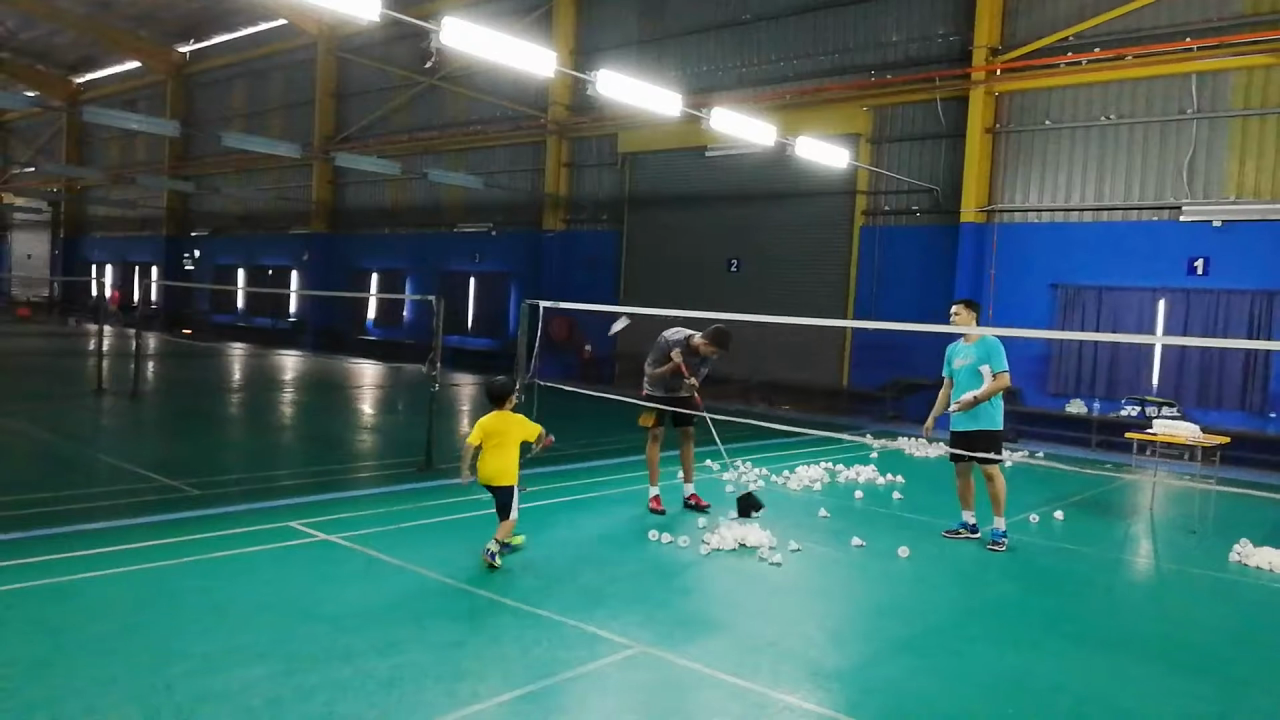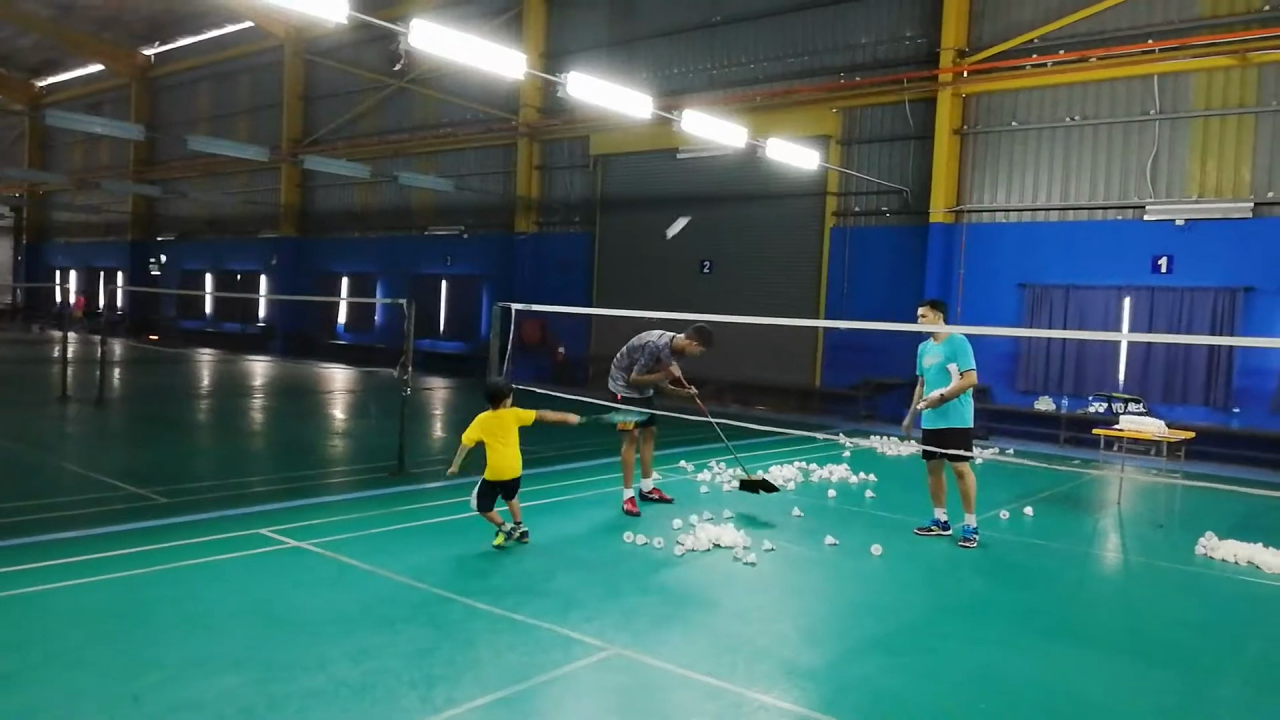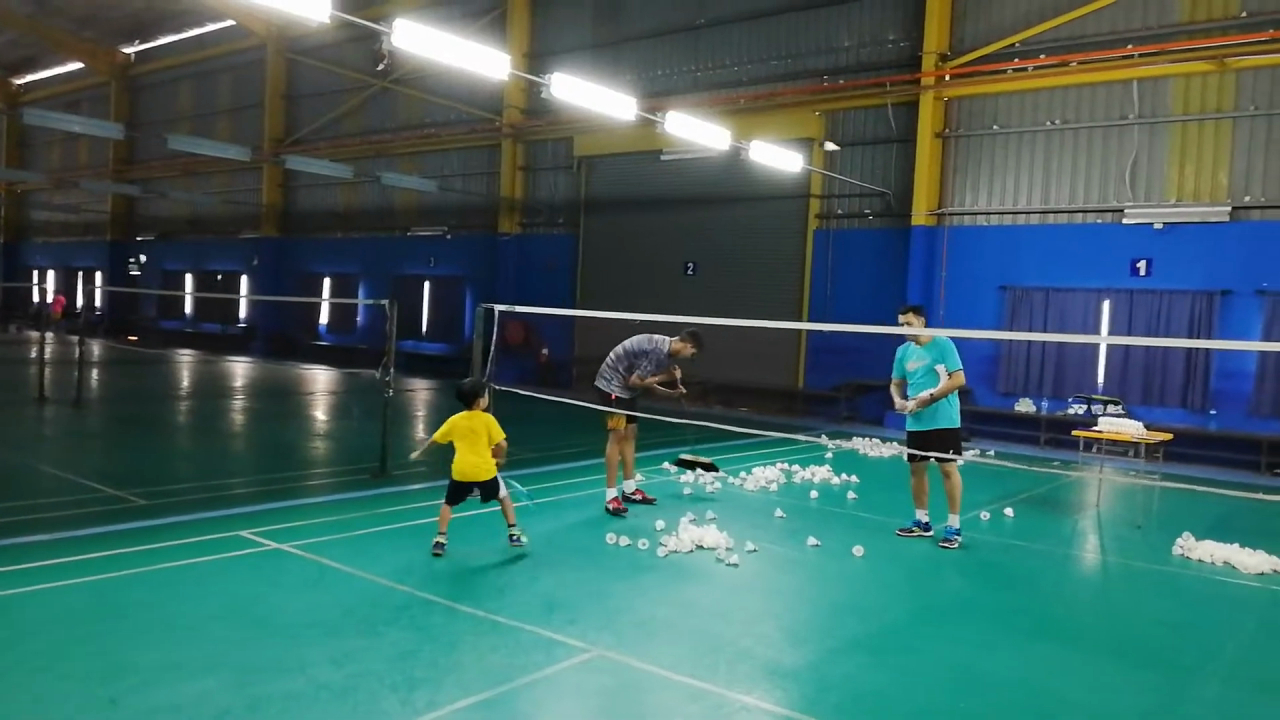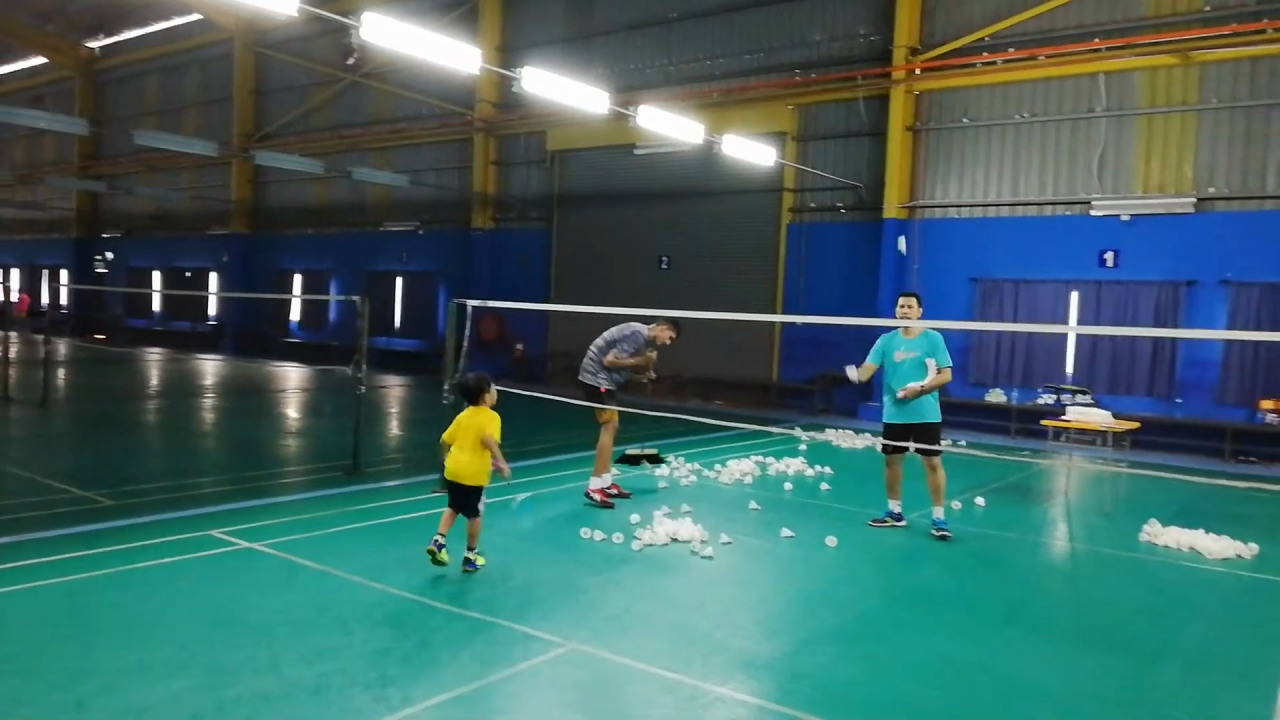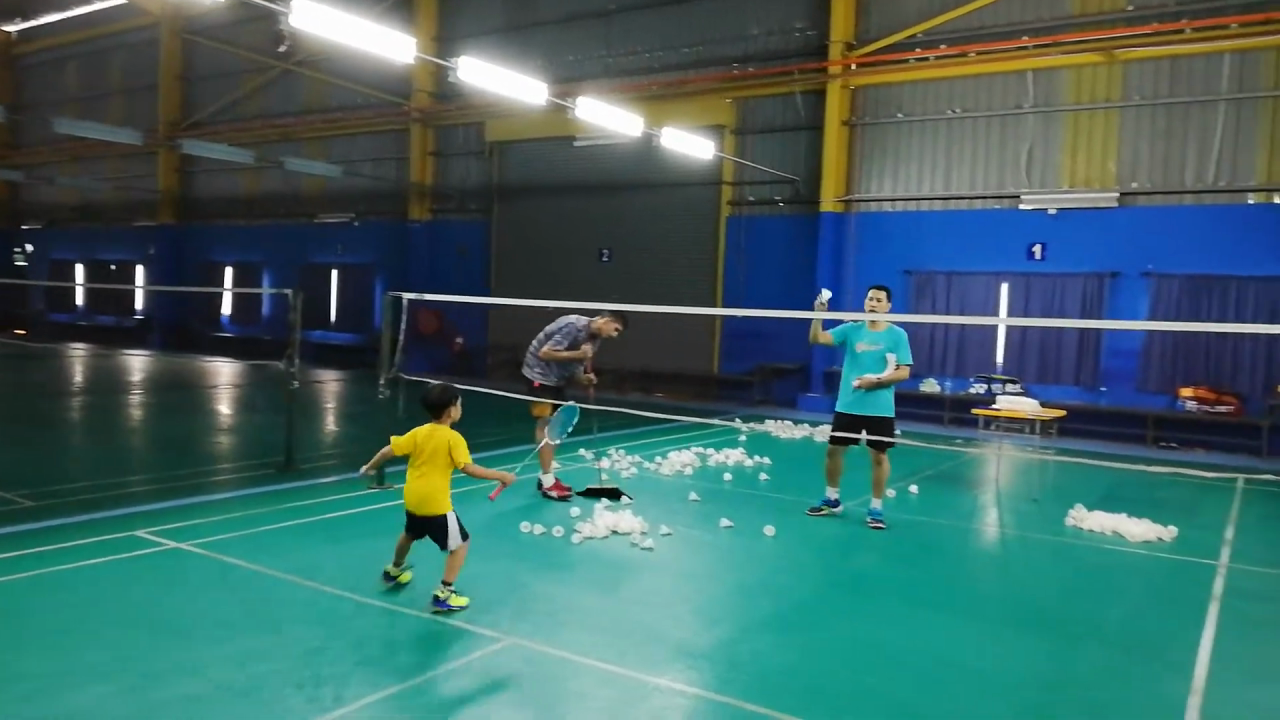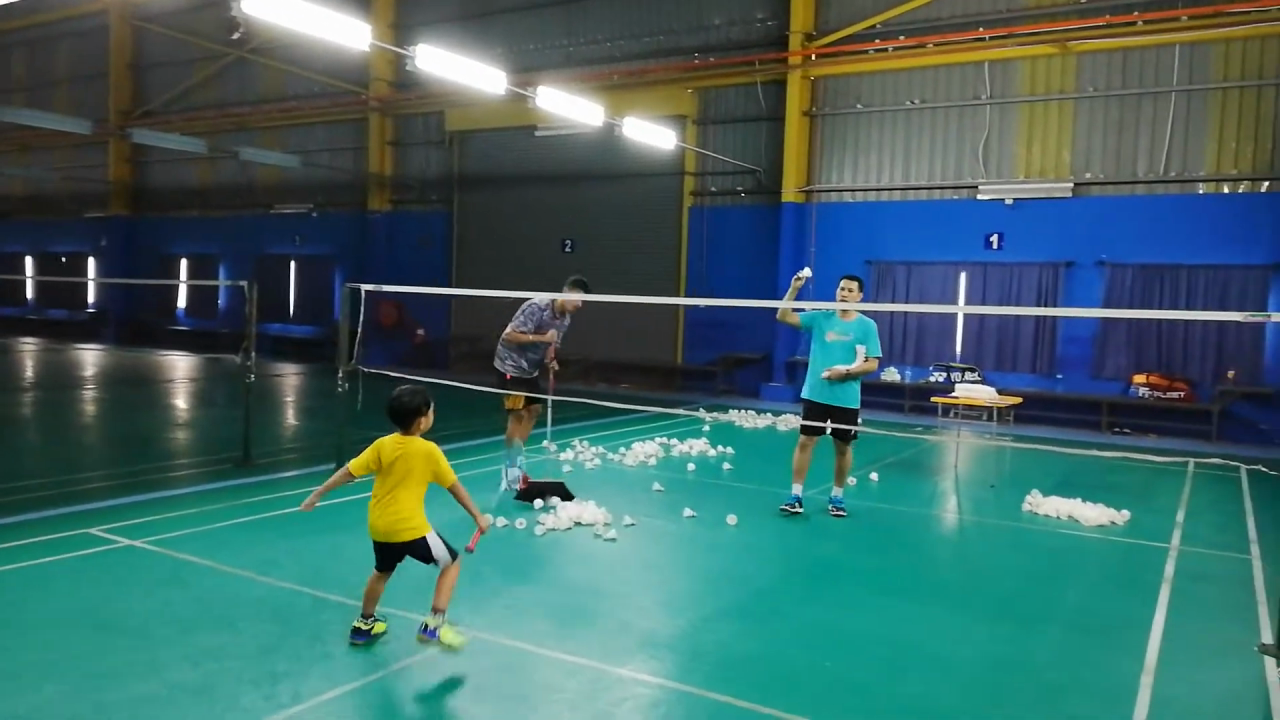
dt=0.4s
person 1, frame 1
left shoulder: (991, 344)
right shoulder: (952, 349)
left elbow: (1003, 381)
right elbow: (947, 387)
left wrist: (973, 399)
right wrist: (933, 417)
left hip: (986, 422)
right hip: (959, 422)
left knee: (991, 471)
right knee: (962, 470)
left ankle: (1000, 529)
right ankle: (969, 523)
person 1, frame 2
left shoulder: (958, 343)
right shoulder: (924, 348)
left elbow: (971, 379)
left wrist: (940, 397)
right wrist: (913, 410)
left hip: (956, 419)
right hip: (931, 420)
left knee: (961, 468)
right knee: (933, 467)
left ankle: (970, 525)
right ankle: (941, 520)
person 1, frame 3
left shoulder: (943, 344)
right shoulder: (903, 351)
left elbow: (959, 379)
right elbow: (896, 383)
left wrist: (930, 397)
right wrist: (899, 401)
left hip: (944, 420)
right hip: (916, 423)
left knee: (948, 468)
right knee: (917, 468)
left ankle: (953, 527)
right ankle: (922, 521)
person 1, frame 4
left shoulder: (933, 339)
right shoulder: (887, 340)
left elbow: (946, 375)
right elbow: (867, 370)
left wrist: (920, 389)
right wrist: (856, 374)
left hip: (926, 414)
right hip: (894, 414)
left knee: (932, 462)
right knee: (892, 460)
left ankle: (939, 518)
right ankle: (894, 512)
person 1, frame 5
left shoulder: (897, 335)
right shoulder: (851, 330)
left elbow: (904, 372)
right elbow: (816, 339)
left wrist: (876, 380)
right wrist: (818, 314)
left hip: (880, 408)
right hip: (847, 405)
left knee: (879, 456)
right knee: (834, 450)
left ankle: (875, 508)
right ankle: (831, 498)
person 1, frame 6
left shoulder: (867, 326)
right shoulder: (820, 318)
left elbow: (872, 364)
right elbow: (783, 317)
left wrist: (845, 371)
right wrist: (794, 289)
left hip: (847, 399)
right hip: (815, 394)
left knee: (843, 447)
right knee: (805, 442)
left ankle: (837, 497)
right ankle: (796, 496)
person 2, frame 1
left shoulder: (484, 422)
right shoulder: (518, 420)
left elbow: (469, 446)
right elbow: (540, 432)
left wrist: (465, 470)
right wrist: (541, 442)
left hip: (485, 475)
right hip: (505, 476)
left knee: (504, 506)
right knee: (509, 518)
left ankle: (507, 538)
right ankle: (492, 548)
person 2, frame 2
left shoulder: (481, 420)
right shoulder: (513, 414)
left elbow: (465, 443)
right elbow: (540, 415)
left wrist: (455, 466)
left hip: (495, 472)
right hip: (514, 469)
left knee: (482, 507)
right knee: (509, 498)
left ankle: (505, 529)
right ankle: (520, 529)
person 2, frame 3
left shoulder: (454, 421)
right shoulder: (488, 419)
left elbow: (434, 440)
right elbow: (502, 444)
left wrist: (420, 452)
right wrist: (499, 457)
left hip: (461, 473)
right hip: (485, 472)
left knee: (449, 503)
right knee: (504, 498)
left ankle: (440, 539)
right ankle: (513, 532)
person 2, frame 4
left shoulder: (462, 416)
right shoulder: (491, 417)
left elbow: (446, 440)
right elbow: (489, 441)
left wrist: (451, 457)
right wrist: (501, 463)
left hip: (452, 470)
right hip: (473, 474)
left knee: (453, 507)
right knee: (475, 515)
left ankle: (439, 540)
right ankle: (470, 556)
person 2, frame 5
left shoulder: (417, 433)
right shoulder: (453, 438)
left elbow: (390, 450)
right elbow: (468, 468)
left wrist: (370, 466)
right wrist: (501, 476)
left hip: (413, 499)
right hip: (435, 503)
left knee: (411, 533)
right knee: (460, 544)
left ankle: (395, 570)
right ankle: (443, 594)
person 2, frame 6
left shoulder: (381, 446)
right shoulder: (430, 451)
left elbow: (349, 472)
right elbow: (454, 486)
left wrist: (318, 493)
right wrist: (477, 515)
left hip: (380, 525)
right hip: (410, 526)
left knee: (383, 570)
right knee: (452, 563)
left ankle: (364, 623)
right ankle: (435, 624)
person 3, frame 1
left shoulder: (706, 354)
right shoulder: (670, 340)
left elbow: (693, 382)
right elbow: (651, 375)
left wrist: (692, 385)
right wrist: (672, 365)
left hip: (680, 391)
right hip: (656, 389)
left knee: (688, 434)
right knee: (656, 434)
left ankle: (689, 493)
right ankle: (654, 494)
person 3, frame 2
left shoulder: (675, 350)
right shoulder: (656, 345)
left elbow: (659, 382)
right elbow: (634, 378)
left wrist: (681, 391)
right wrist: (663, 375)
left hip: (643, 390)
right hip: (624, 386)
left knee: (649, 433)
right knee: (632, 436)
left ankle: (647, 488)
right ankle: (628, 496)
person 3, frame 3
left shoulder: (663, 348)
right shoulder: (658, 351)
left elbow: (644, 381)
right elbow: (635, 382)
left wrist: (670, 392)
right wrist: (665, 377)
left hip: (622, 387)
right hip: (612, 385)
left knee: (630, 433)
right knee: (617, 435)
left ankle: (630, 490)
right ankle: (611, 498)
person 3, frame 4
left shoulder: (644, 339)
right shoulder: (637, 335)
right elbow: (609, 360)
left wrist: (641, 375)
right wrist: (639, 361)
left hip: (604, 380)
right hip: (596, 377)
left knee: (610, 428)
right knee: (609, 427)
left ankle: (606, 483)
right ankle: (594, 487)
person 3, frame 5
left shoulder: (594, 339)
right shoulder: (573, 326)
left elbow: (576, 365)
right elbow: (544, 353)
left wrist: (585, 378)
right wrist: (577, 354)
left hip: (557, 378)
right hip: (539, 373)
right knee: (545, 422)
left ankle: (547, 477)
right ankle: (547, 483)
person 3, frame 6
left shoulder: (565, 320)
right shoulder: (536, 308)
right elbow: (508, 335)
left wrist: (550, 361)
right wrist: (540, 338)
left hip: (530, 368)
right hip: (511, 365)
left knee: (534, 410)
right knee: (517, 415)
left ankle: (513, 463)
right ankle: (512, 474)
